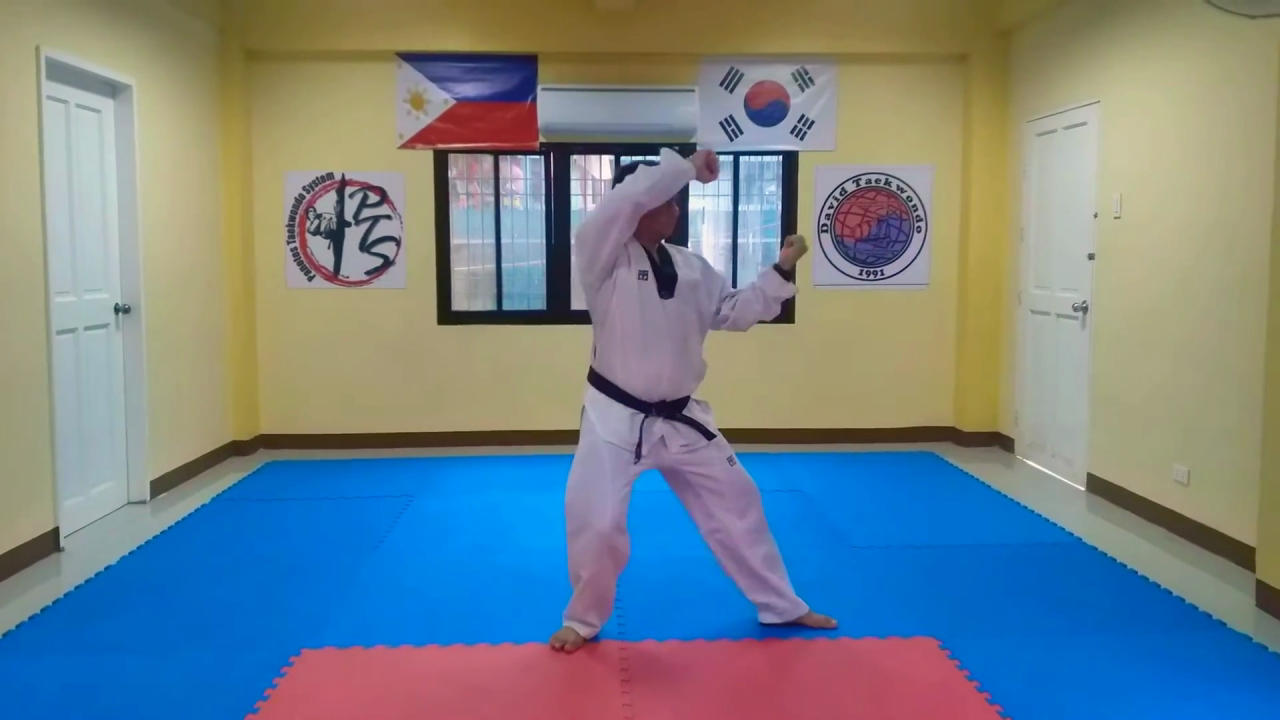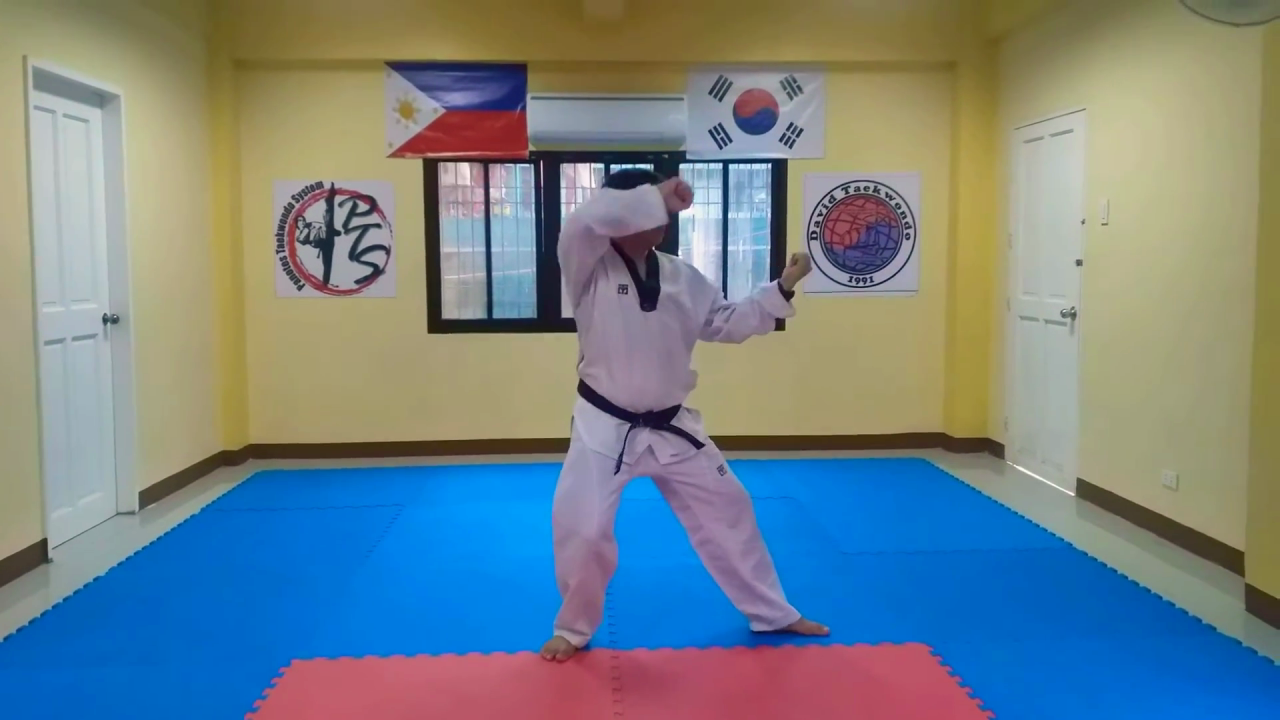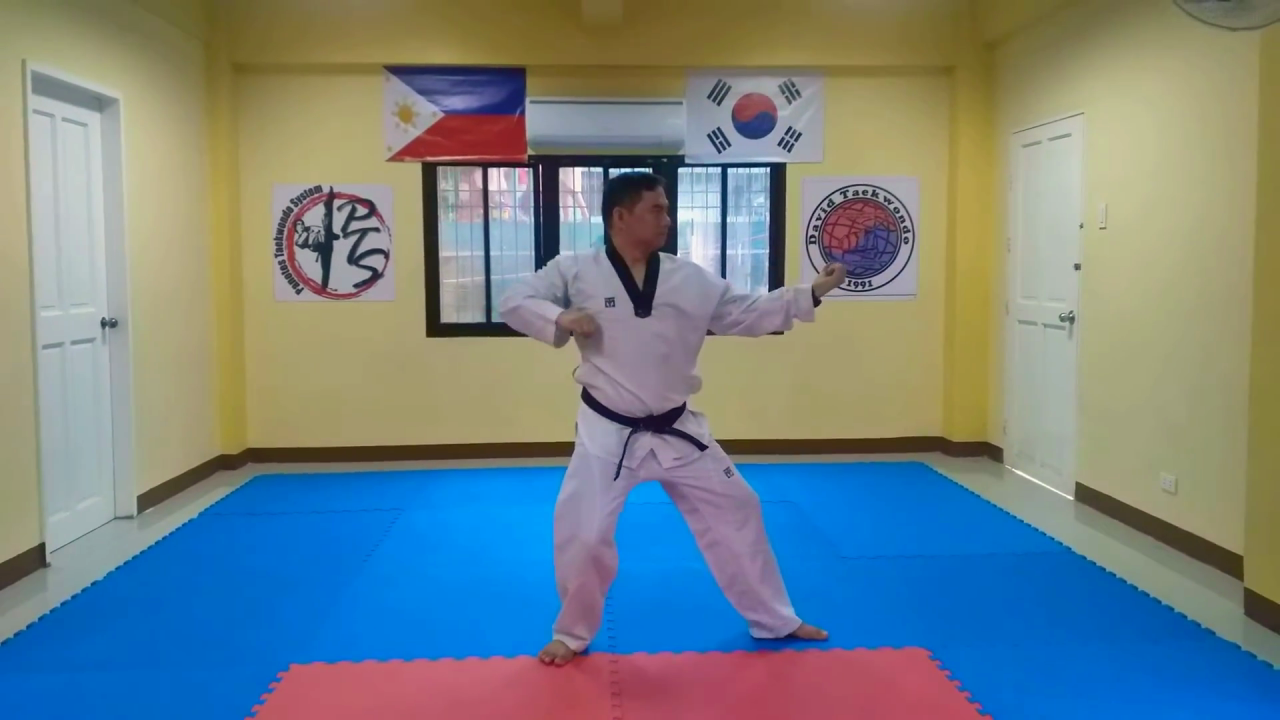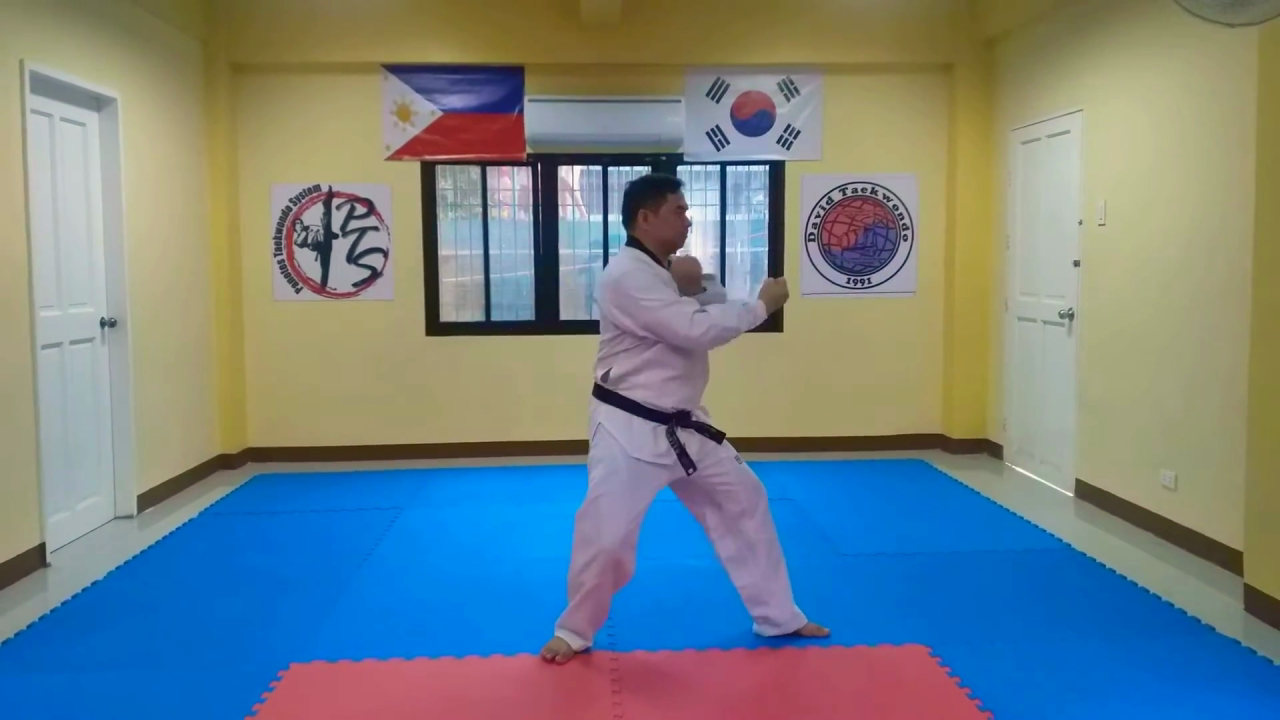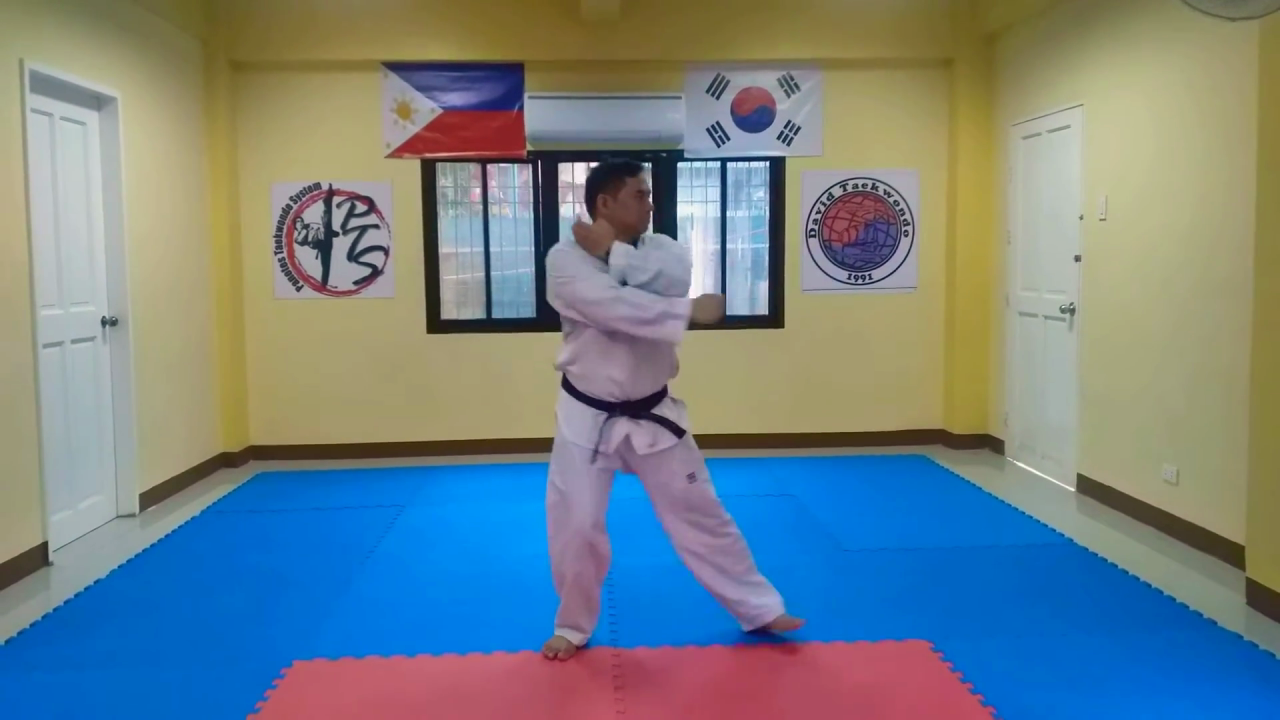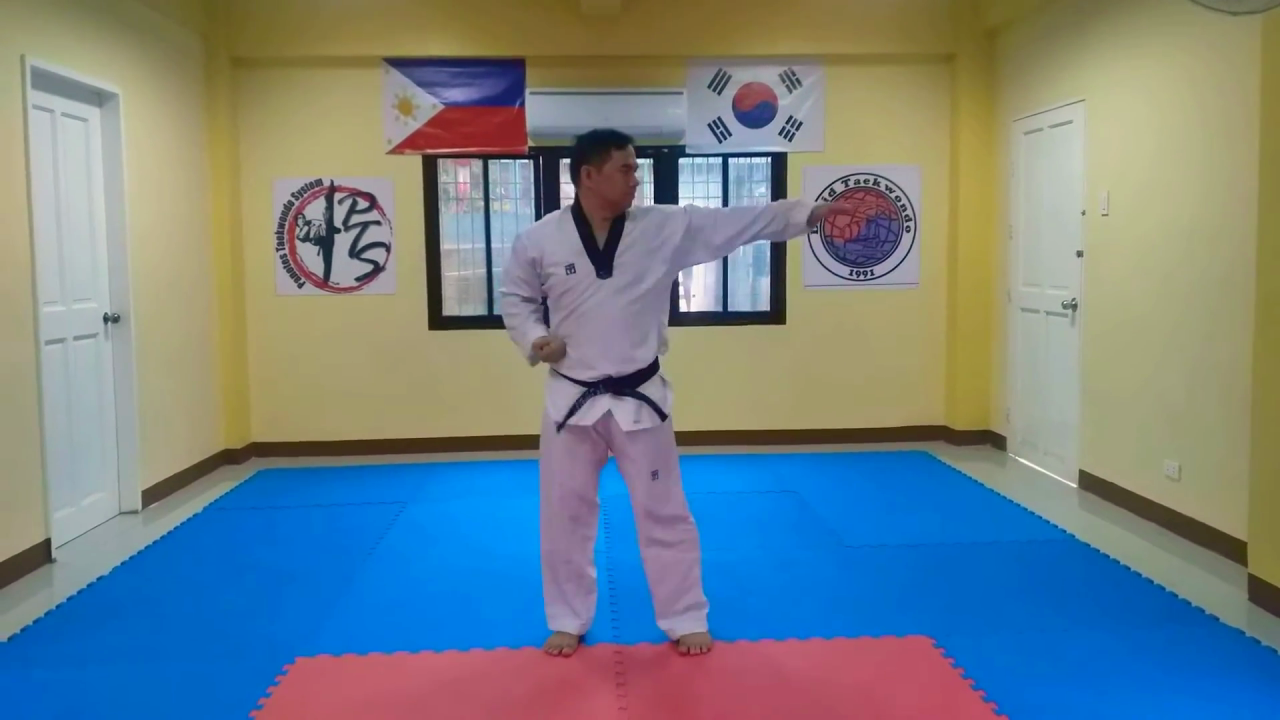
dt=0.4s
person 1, frame 1
left shoulder: (690, 265)
right shoulder: (601, 252)
left elbow: (736, 311)
right elbow: (632, 194)
left wrist: (781, 270)
right wrist: (690, 165)
left hip: (681, 417)
right hip: (616, 417)
left knee: (738, 506)
right knee: (598, 524)
left ankle: (782, 606)
right ankle: (582, 619)
person 1, frame 2
left shoulder: (681, 276)
right shoulder: (588, 266)
left elbow: (727, 323)
right elbow: (586, 218)
left wrist: (782, 288)
right wrist: (658, 197)
left hip: (671, 426)
right hip: (605, 427)
left knee: (727, 511)
right knee: (584, 530)
left ankle: (773, 613)
right ankle: (573, 628)
person 1, frame 3
left shoulder: (689, 278)
right shoulder: (577, 271)
left elbow: (747, 314)
right elbow: (512, 302)
left wrist: (811, 293)
right wrist: (560, 319)
left hip: (676, 431)
right hip: (607, 432)
left knee: (736, 514)
right knee: (583, 535)
left ankle: (776, 621)
right ankle: (572, 632)
person 1, frame 4
left shoulder: (670, 267)
right shoulder: (627, 276)
left elbow: (717, 316)
right elbow: (695, 329)
left wrist: (697, 289)
right wrist: (762, 304)
left hip: (683, 426)
right hip: (629, 429)
left knee: (744, 504)
right knee: (608, 536)
left ankle: (779, 617)
right ankle: (574, 630)
person 1, frame 5
left shoulder: (660, 247)
right shoulder: (566, 258)
left elbow: (674, 281)
right elbow: (618, 309)
left wrist: (613, 251)
right wrist: (689, 312)
left hip: (653, 415)
right hip: (588, 418)
left knee: (698, 512)
right knee: (576, 526)
left ankle: (761, 608)
right ankle: (572, 626)
person 1, frame 6
left shoulder: (665, 227)
right shoulder: (540, 239)
left elbow: (740, 221)
right elbow: (515, 297)
left wrist: (805, 213)
right wrist: (534, 339)
left hip: (638, 397)
right hip: (571, 398)
left knee: (664, 512)
right knee: (566, 513)
left ankle: (684, 619)
right ankle: (567, 621)
